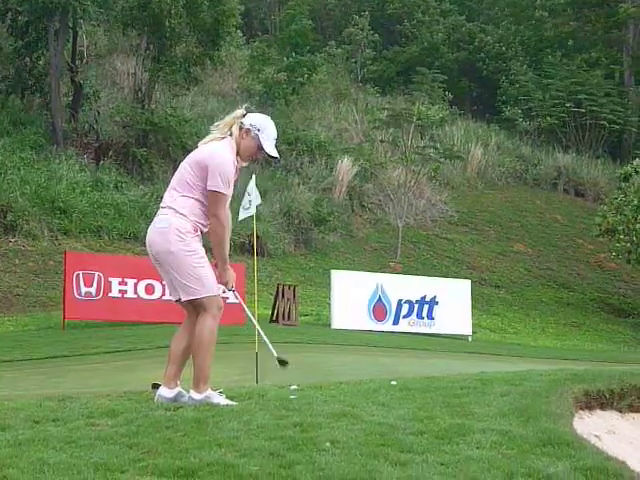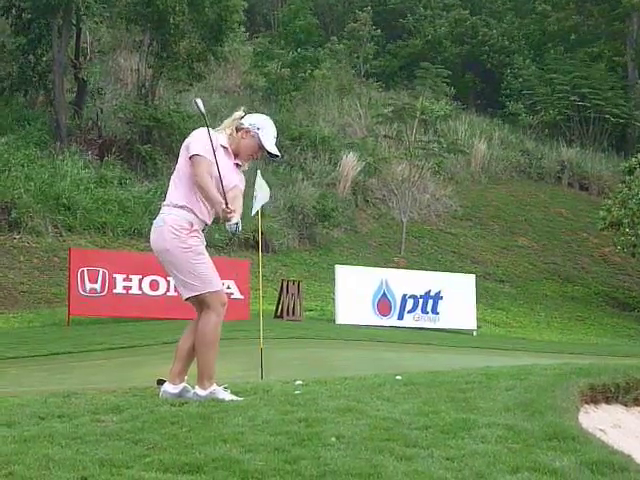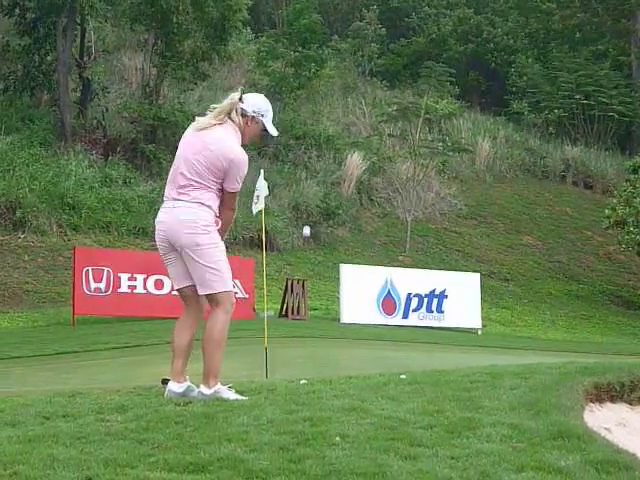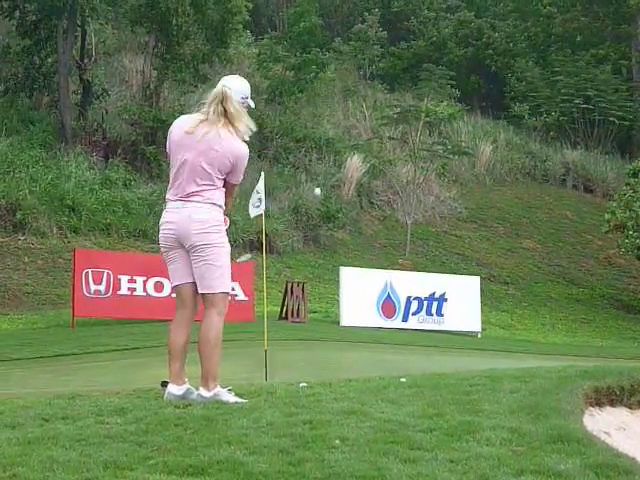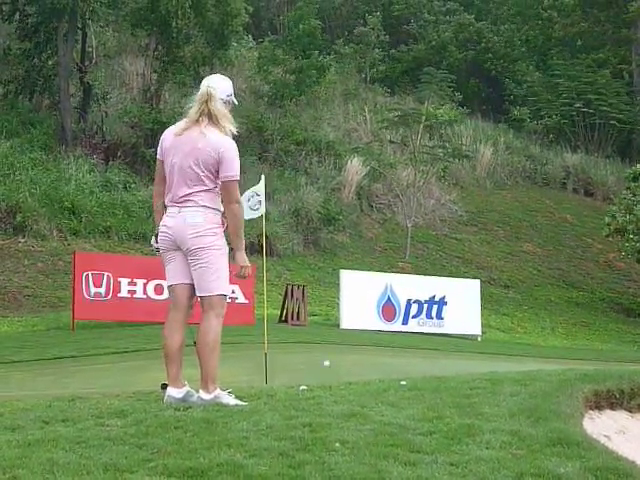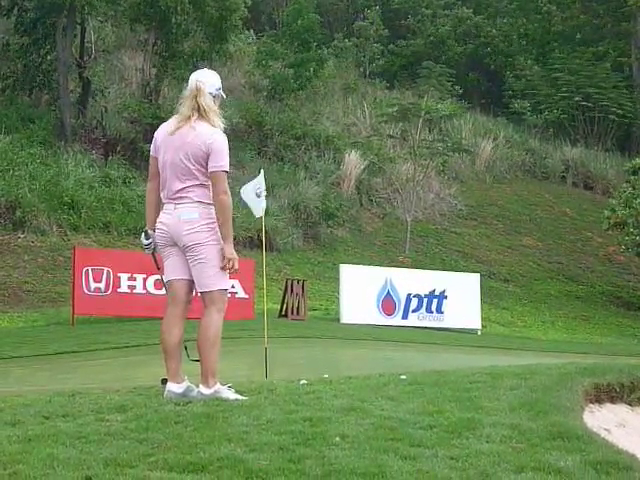
dt=0.5s
person 1, frame 1
left shoulder: (225, 159)
right shoulder: (221, 156)
left elbow: (222, 215)
right elbow: (216, 216)
left wrist: (224, 261)
right wrist: (224, 267)
left hip: (164, 234)
right hip: (177, 234)
left knee: (196, 313)
right knee: (212, 308)
left ankle: (169, 388)
right ankle: (201, 391)
person 1, frame 2
left shoulder: (236, 168)
right shoulder: (202, 137)
left elbow: (235, 200)
right elbow: (201, 178)
left wrist: (234, 217)
right wrist: (220, 207)
left hip: (184, 233)
right hip: (176, 229)
left knee: (208, 309)
right knee: (216, 304)
left ankle: (174, 383)
right ankle: (205, 386)
person 1, frame 3
left shoulder: (197, 128)
right shoulder: (236, 155)
right elbow: (228, 208)
left wrist: (213, 232)
right wrist: (217, 235)
left hip: (166, 220)
right hip: (195, 223)
left knee: (192, 306)
right knee: (223, 303)
left ankle: (177, 382)
right ankle: (211, 385)
person 1, frame 4
left shoulder: (179, 125)
right shoulder: (238, 148)
left hip: (171, 219)
right hip: (205, 222)
left knee: (185, 306)
right knee: (216, 306)
left ankle: (176, 384)
right ankle: (209, 388)
person 1, frame 5
left shoulder: (170, 135)
right shoulder: (224, 144)
left elbow: (159, 188)
right elbow: (232, 202)
left wrist: (159, 230)
right wrist: (239, 250)
left hip: (172, 224)
right hip: (202, 226)
left knee: (178, 308)
right knee: (214, 308)
left ankle: (175, 387)
right ankle: (209, 390)
person 1, frame 6
left shoulder: (163, 131)
right shoulder: (213, 136)
left elbow: (152, 184)
right elbow: (221, 194)
left wrist: (150, 229)
right wrist: (228, 242)
left hip: (168, 221)
right hip: (199, 222)
left knee: (177, 303)
right knee: (215, 303)
left ankle: (175, 383)
right ankle: (209, 385)
